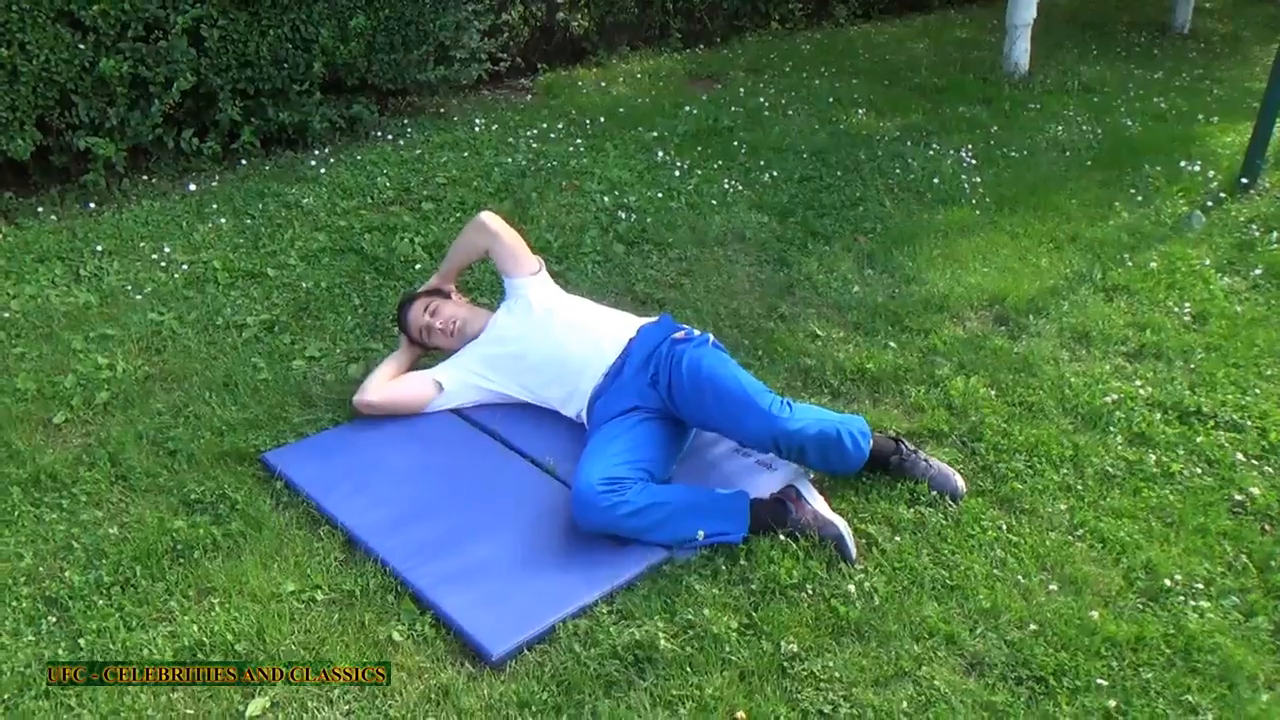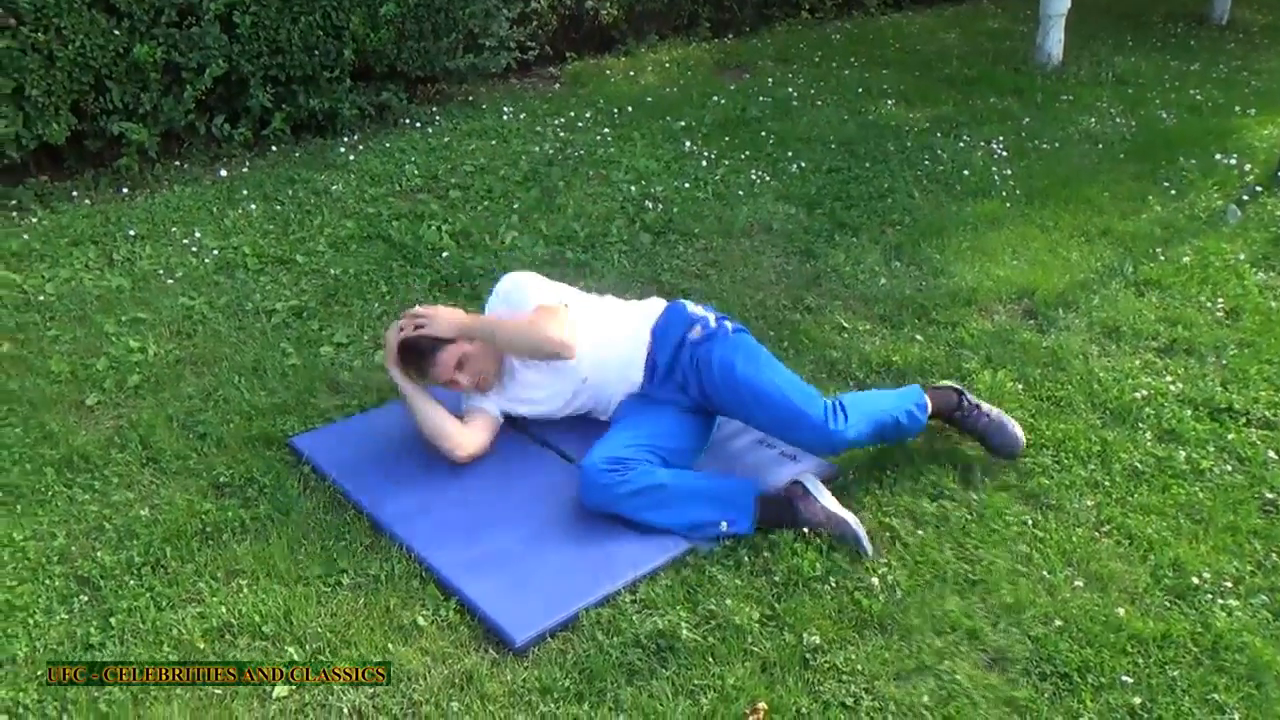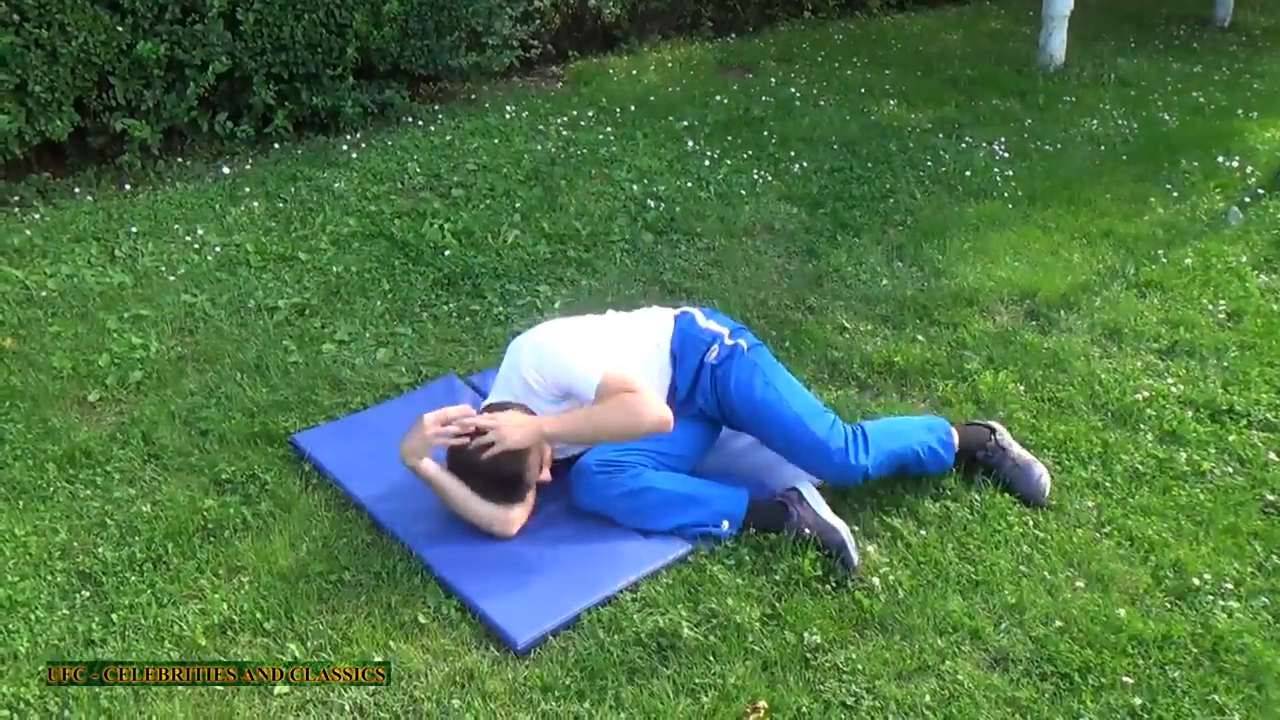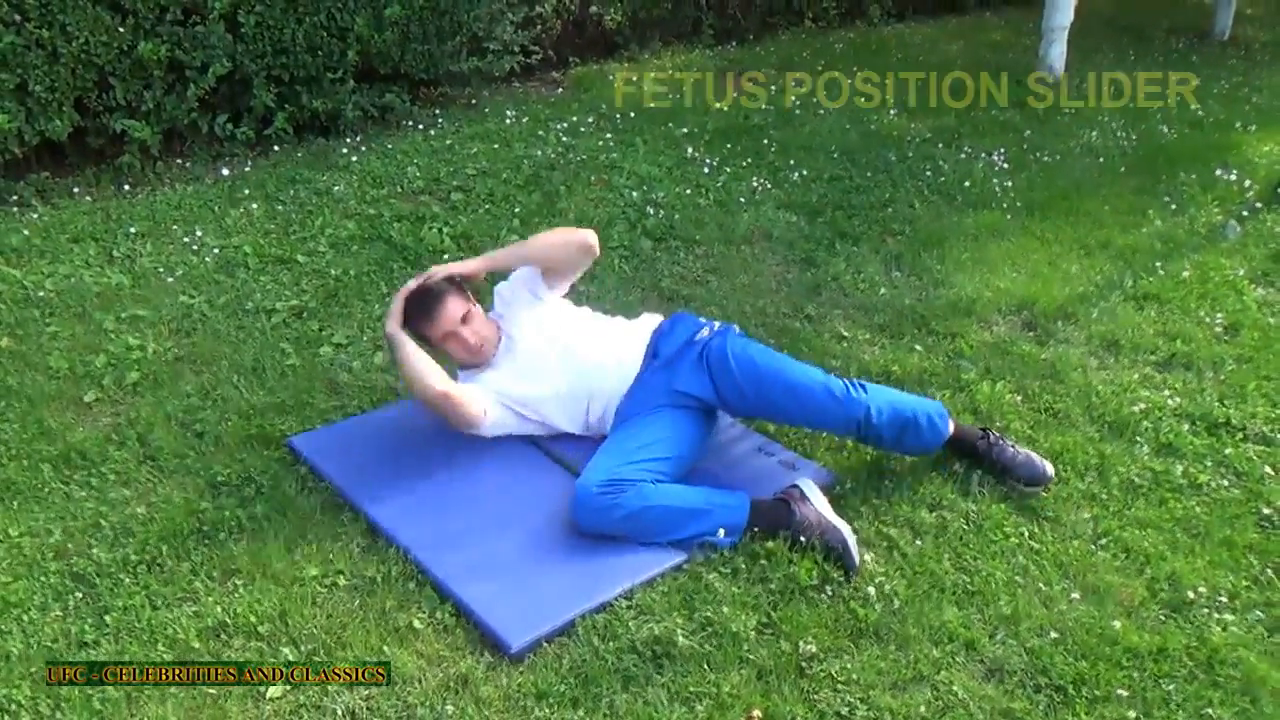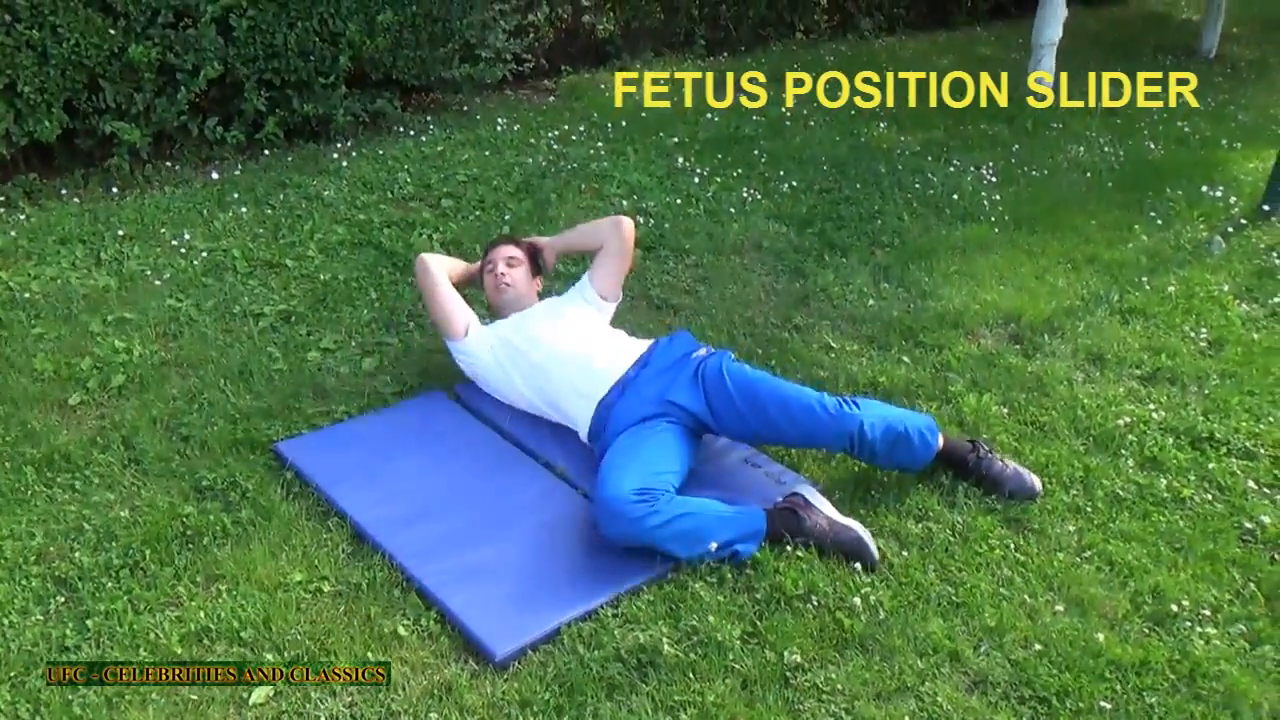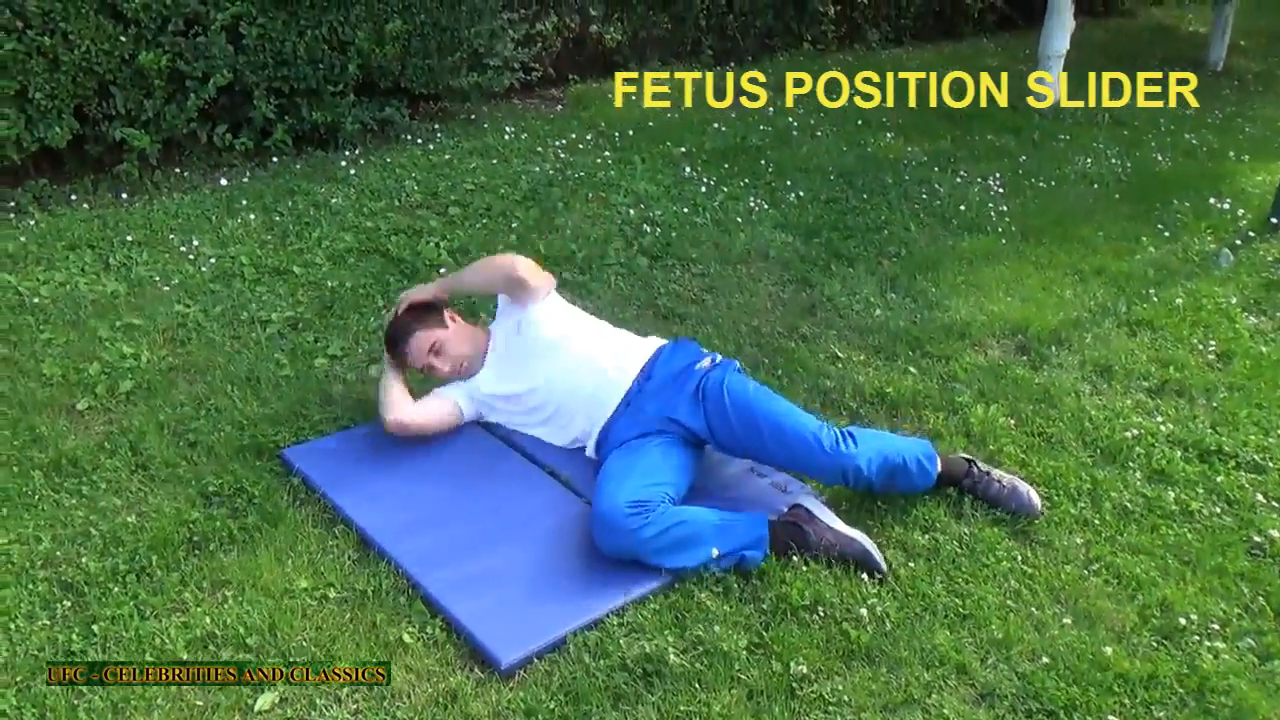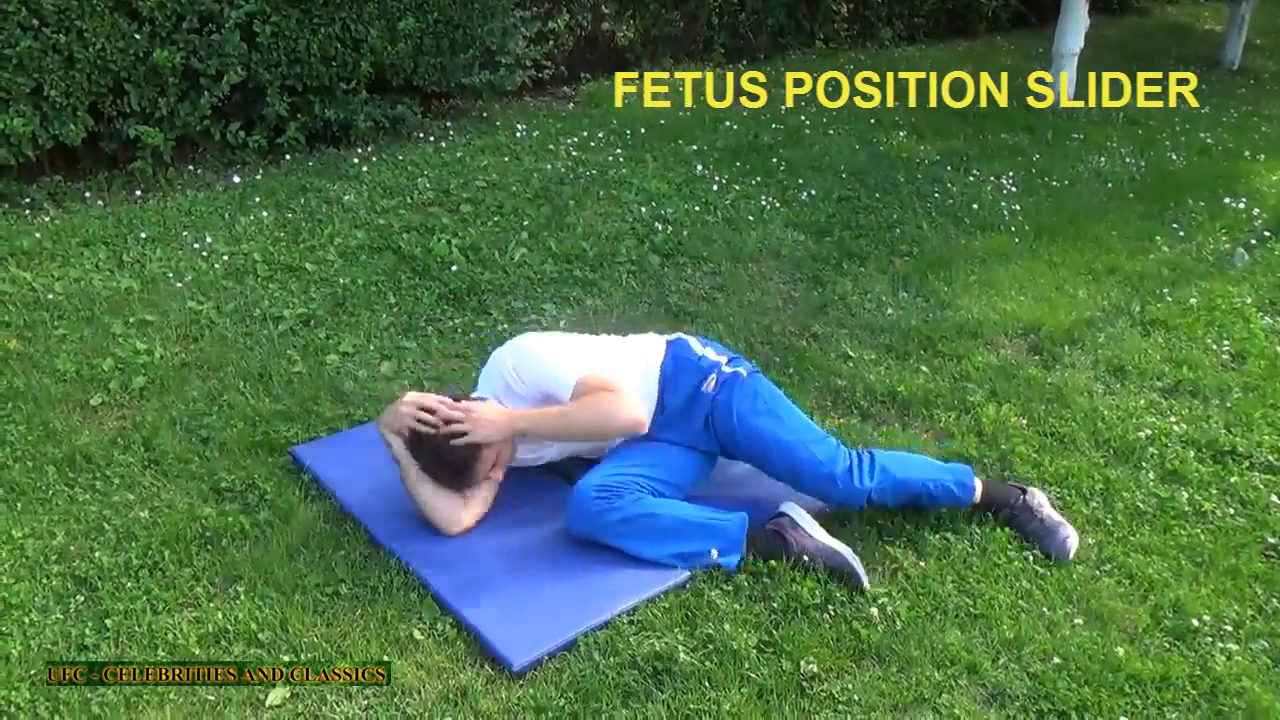
dt=0.7s
person 1, frame 1
left shoulder: (524, 293)
right shoulder: (464, 372)
left elbow: (488, 225)
right elbow: (369, 398)
left wrist: (439, 281)
right wrist: (406, 349)
left hip: (658, 350)
right hip: (617, 411)
left knee: (769, 422)
right knee: (593, 502)
left ankle: (885, 451)
right ankle: (779, 512)
person 1, frame 2
left shoulder: (512, 293)
right shoulder: (493, 395)
left elbow: (561, 342)
right elbow: (458, 447)
left wrist: (464, 322)
right wrist: (404, 379)
left hip: (681, 342)
right hip: (646, 409)
left knee: (821, 426)
right knee: (601, 481)
left ankle: (941, 403)
right ankle: (784, 508)
person 1, frame 3
left shoulder: (538, 357)
right shoulder: (501, 438)
left elbow: (650, 413)
right elbow: (505, 522)
left wrist: (540, 427)
right wrist: (420, 463)
left hip: (696, 352)
right hip: (681, 415)
left knee: (842, 457)
right knee: (592, 483)
left ankle: (971, 440)
right ankle: (776, 514)
person 1, frame 4
left shoulder: (515, 297)
right shoulder: (480, 395)
left elbow: (583, 243)
right elbow: (436, 397)
left wrist: (476, 264)
right wrist: (398, 337)
left hip: (678, 347)
right hip: (648, 413)
left knee: (839, 402)
right knee: (593, 502)
left ankle: (970, 439)
right ankle: (777, 515)
person 1, frame 5
left shoulder: (575, 302)
right shoulder: (481, 350)
left elbow: (621, 227)
right elbow: (428, 265)
left wrist: (547, 244)
right wrist: (475, 266)
left hip: (676, 366)
right hip: (625, 423)
left knee: (833, 417)
right knee: (621, 511)
left ankle: (960, 453)
right ankle: (785, 523)
person 1, frame 6
left shoulder: (520, 313)
right shoulder: (472, 394)
left elbow: (517, 268)
right elbow: (399, 420)
left wrist: (434, 288)
right wrist: (393, 365)
left hip: (675, 375)
right hip: (630, 438)
left knee: (830, 451)
right knee: (616, 524)
left ankle: (956, 469)
right ankle: (790, 534)
person 1, frame 7
left shoulder: (518, 363)
right shoulder: (477, 439)
left elbow: (626, 412)
right elbow: (451, 518)
left wrist: (514, 424)
right wrist: (393, 429)
left hip: (690, 381)
right hip: (667, 443)
left knee: (842, 475)
right knee: (589, 507)
left ankle: (1003, 496)
right ankle: (767, 538)
